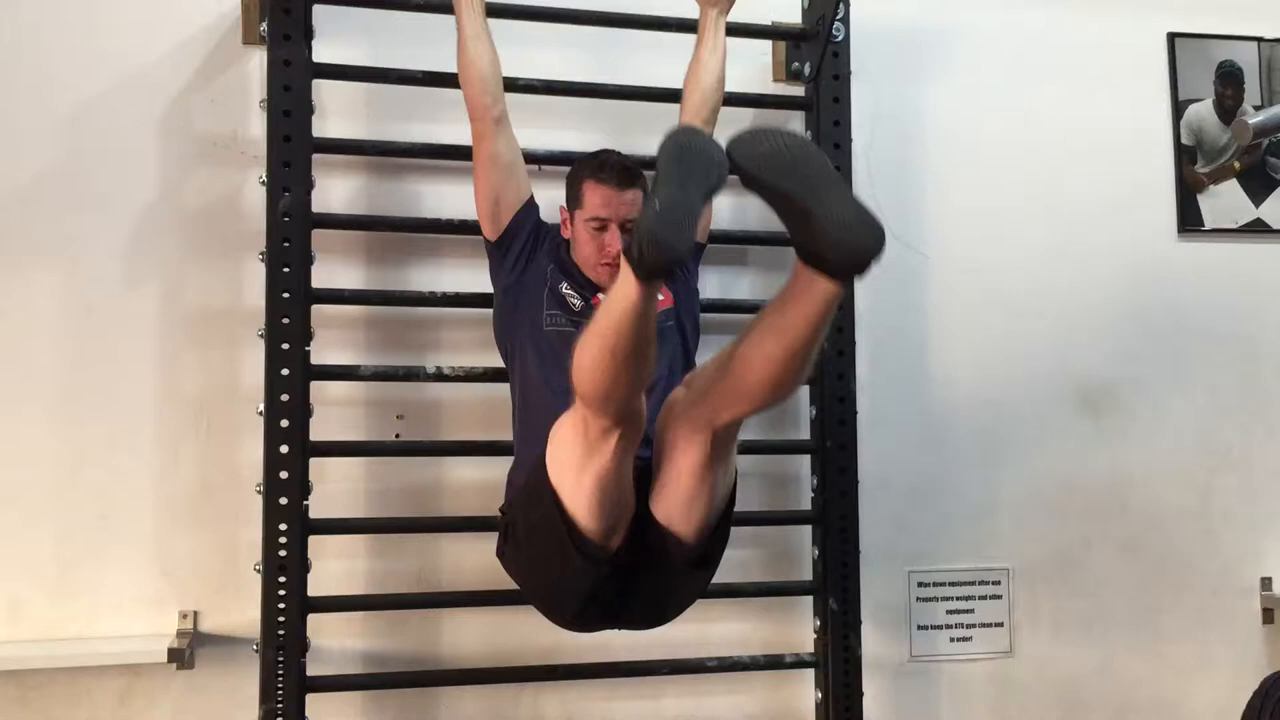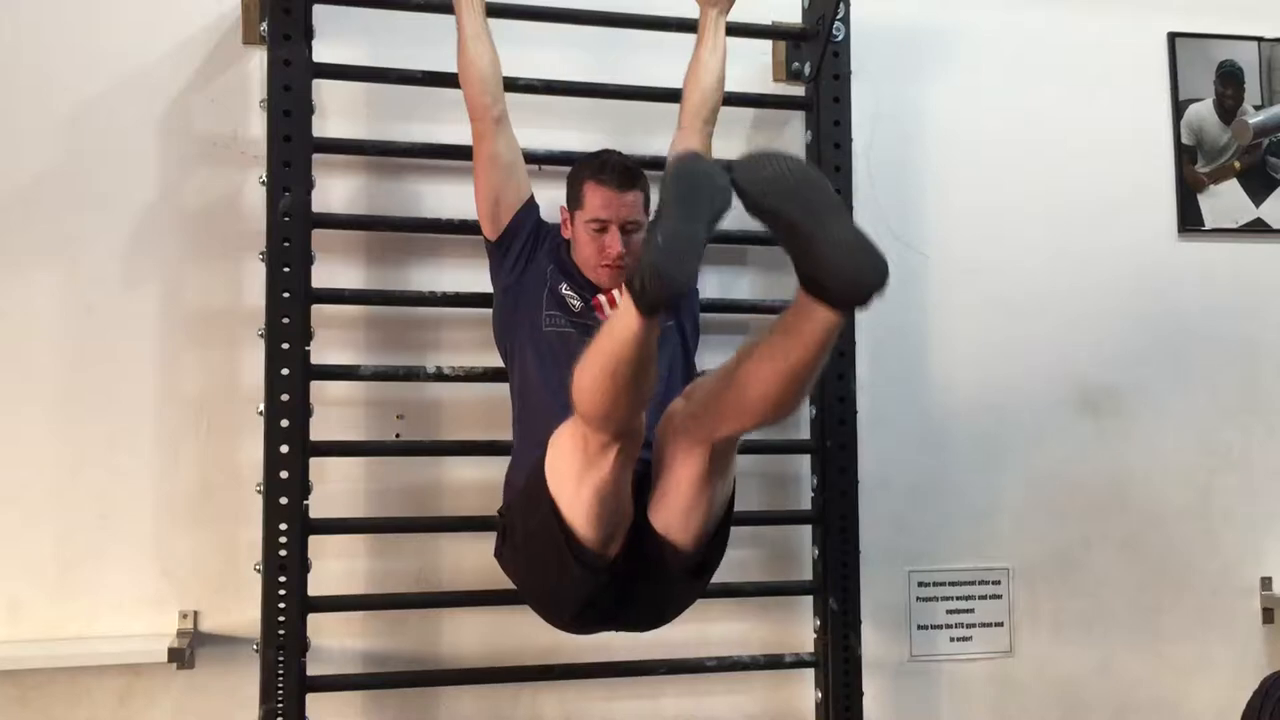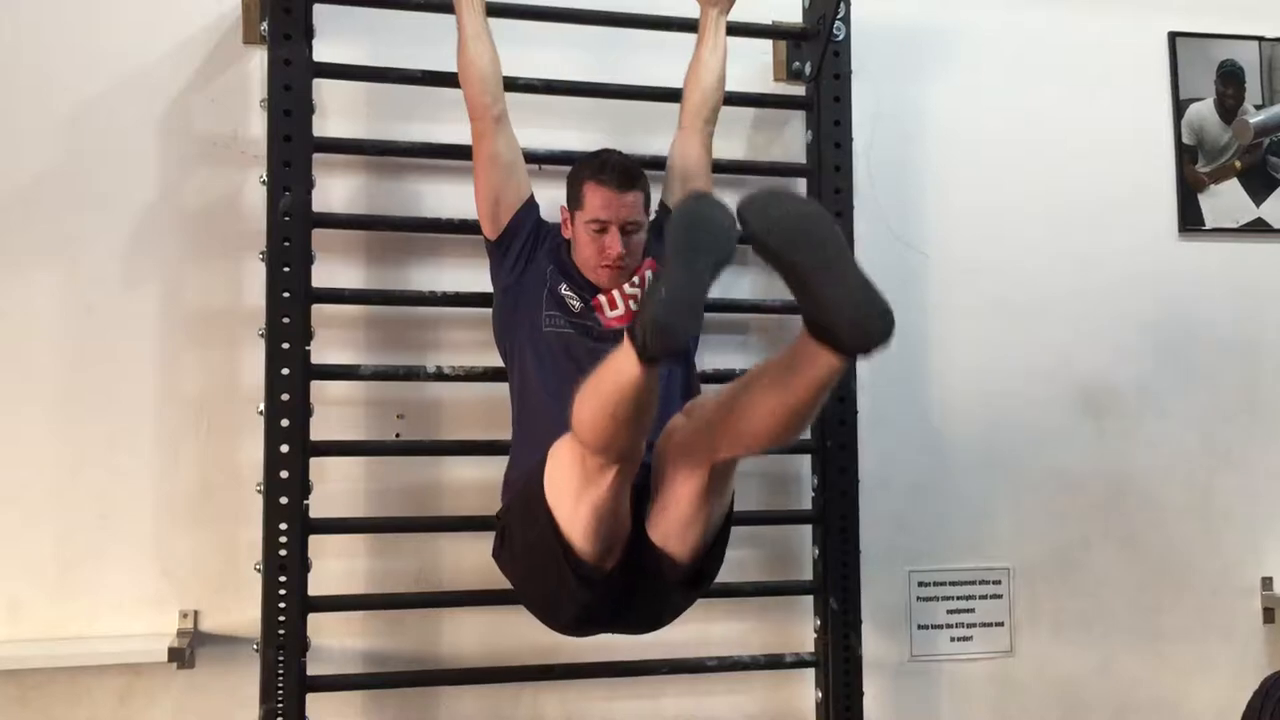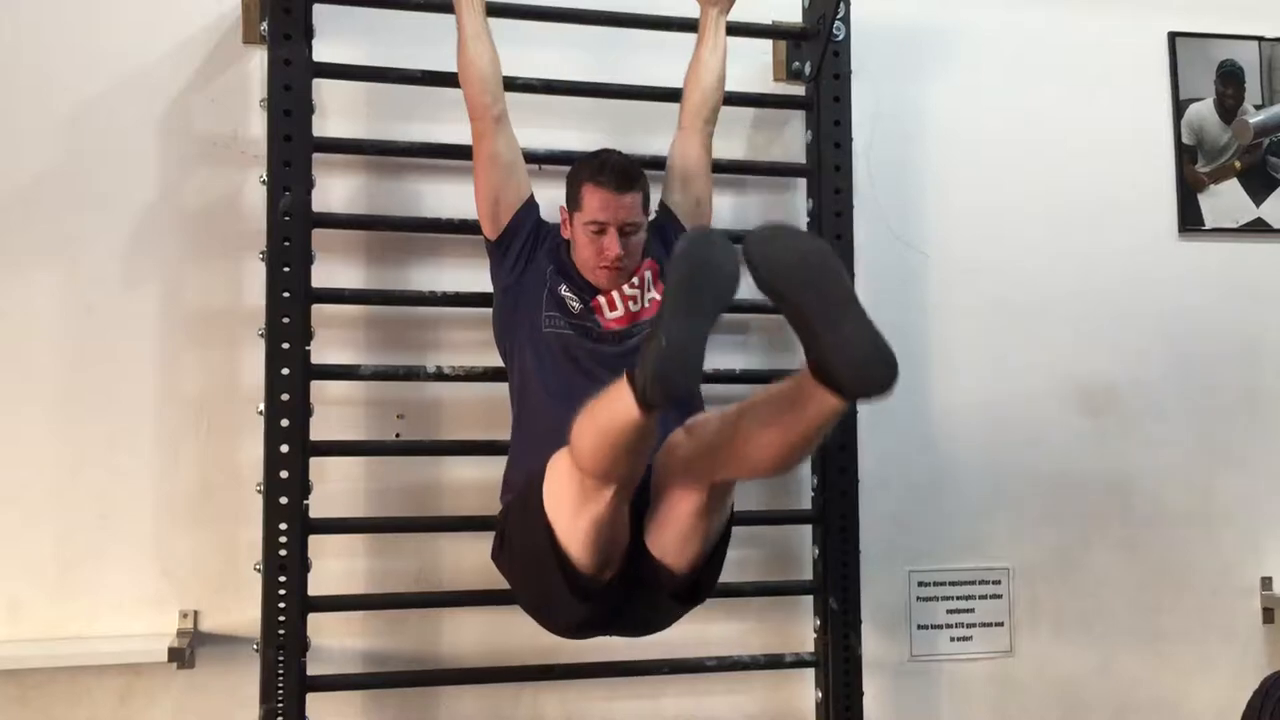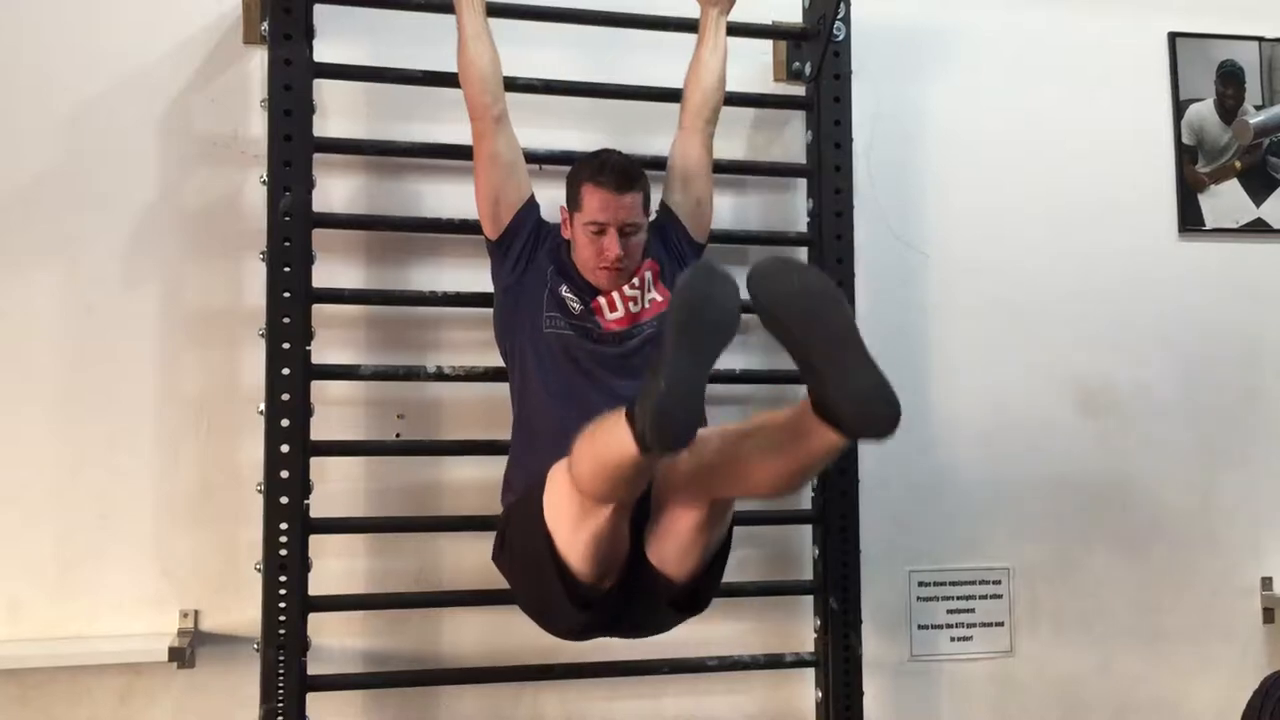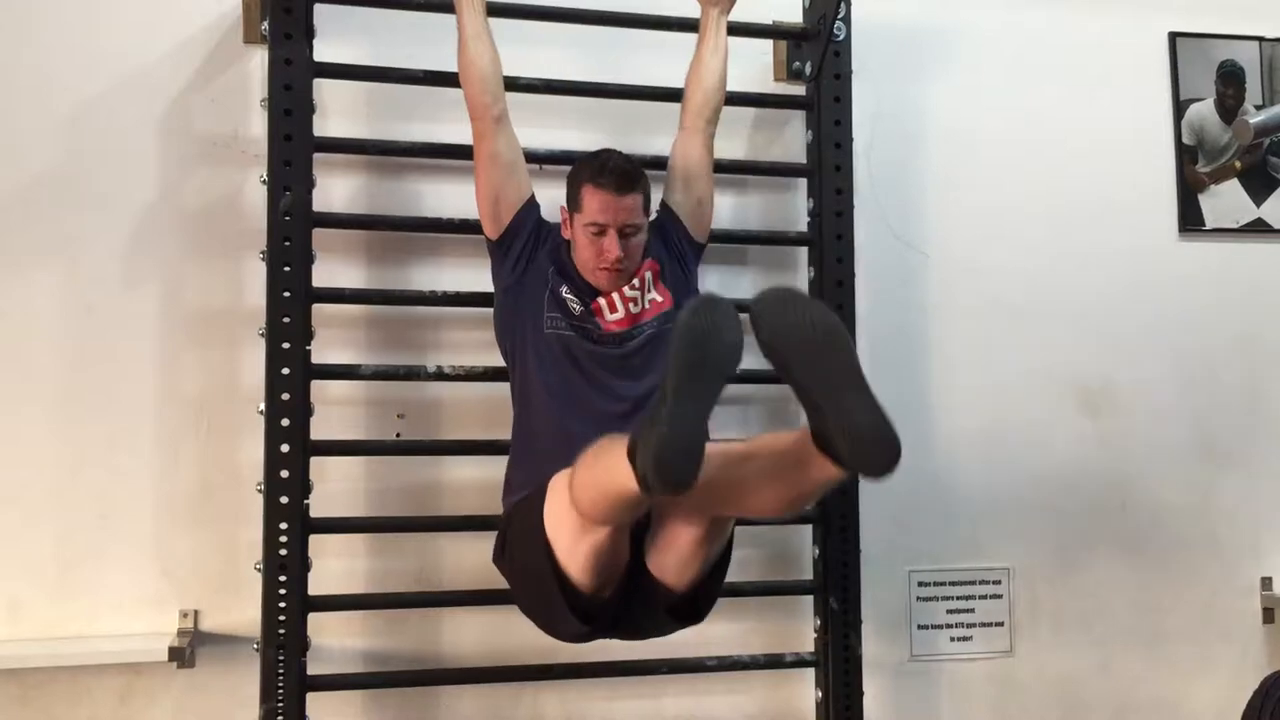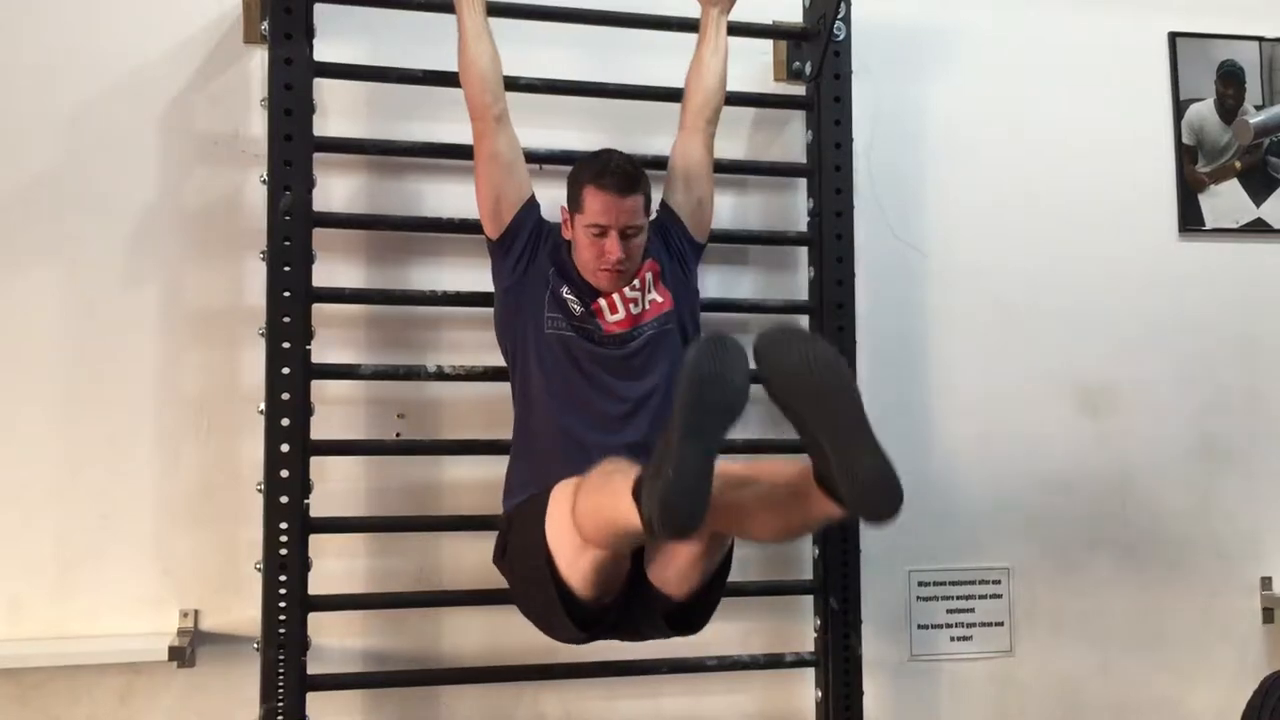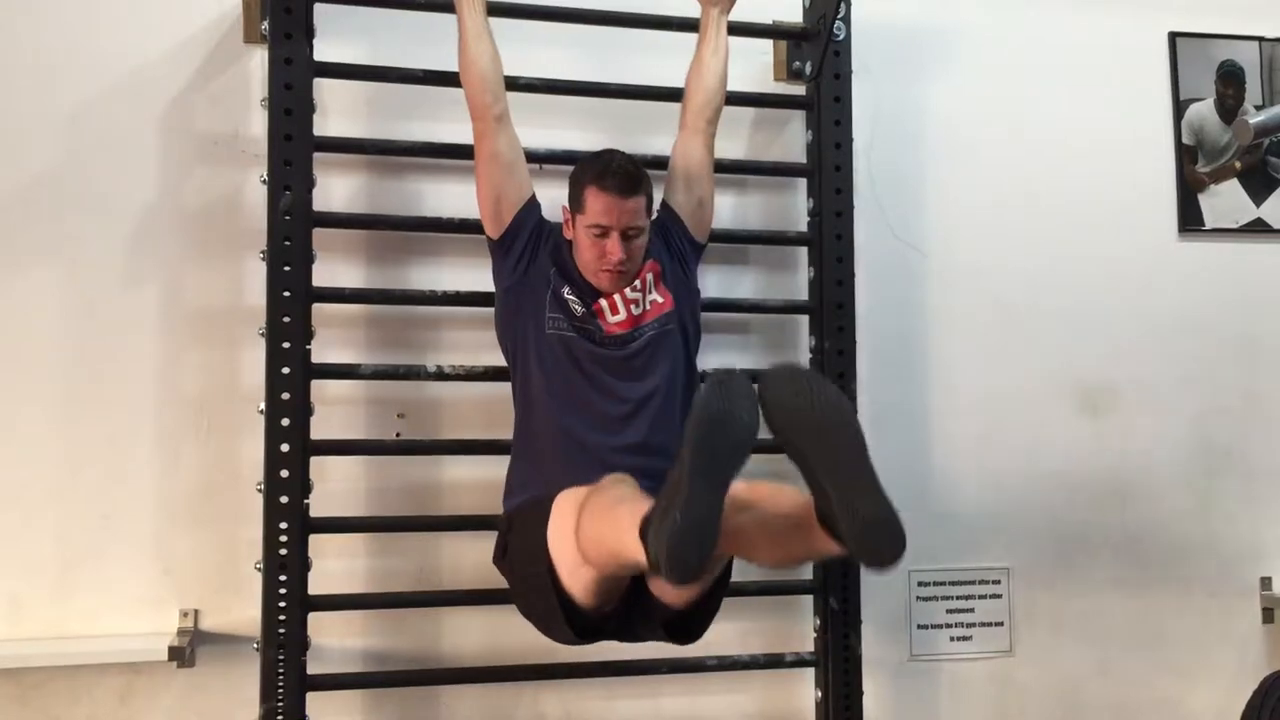
dt=0.1s
person 1, frame 1
left shoulder: (679, 269)
right shoulder: (530, 268)
left elbow: (696, 126)
right elbow: (489, 121)
left hip: (665, 551)
right hip: (565, 547)
left knee: (700, 401)
right knee: (611, 401)
left ankle: (826, 265)
right ankle: (653, 266)
person 1, frame 2
left shoulder: (667, 262)
right shoulder: (530, 267)
left elbow: (695, 129)
right elbow: (489, 120)
left hip: (664, 553)
right hip: (565, 552)
left knee: (701, 417)
right knee: (610, 418)
left ankle: (830, 288)
right ankle: (654, 287)
person 1, frame 3
left shoulder: (663, 260)
right shoulder: (530, 268)
left elbow: (697, 126)
right elbow: (490, 120)
left hip: (665, 555)
right hip: (562, 550)
left knee: (696, 426)
right knee: (601, 426)
left ankle: (833, 336)
right ankle: (658, 332)
person 1, frame 4
left shoulder: (665, 265)
right shoulder: (529, 268)
left elbow: (696, 126)
right elbow: (489, 120)
left hip: (663, 562)
right hip: (563, 559)
left knee: (699, 445)
right knee: (603, 450)
left ankle: (837, 375)
right ankle: (656, 377)
person 1, frame 5
left shoulder: (668, 260)
right shoulder: (529, 266)
left elbow: (697, 126)
right elbow: (489, 119)
left hip: (666, 564)
right hip: (560, 551)
left knee: (700, 457)
right knee: (606, 442)
left ankle: (837, 413)
right ankle: (659, 418)
person 1, frame 6
left shoulder: (669, 261)
right shoulder: (530, 266)
left elbow: (698, 127)
right elbow: (490, 119)
right hip: (563, 564)
left knee: (703, 474)
right knee: (607, 463)
left ankle: (838, 444)
right ankle: (660, 450)
person 1, frame 7
left shoulder: (670, 262)
right shoulder: (530, 266)
left elbow: (698, 127)
right elbow: (490, 119)
right hip: (556, 541)
left knee: (708, 485)
right knee: (611, 481)
left ankle: (837, 484)
right ankle: (671, 492)
person 1, frame 8
left shoulder: (670, 263)
right shoulder: (531, 266)
left elbow: (698, 127)
right elbow: (491, 119)
right hip: (559, 547)
left knee: (713, 506)
right knee: (613, 497)
left ankle: (844, 515)
right ankle: (674, 528)
